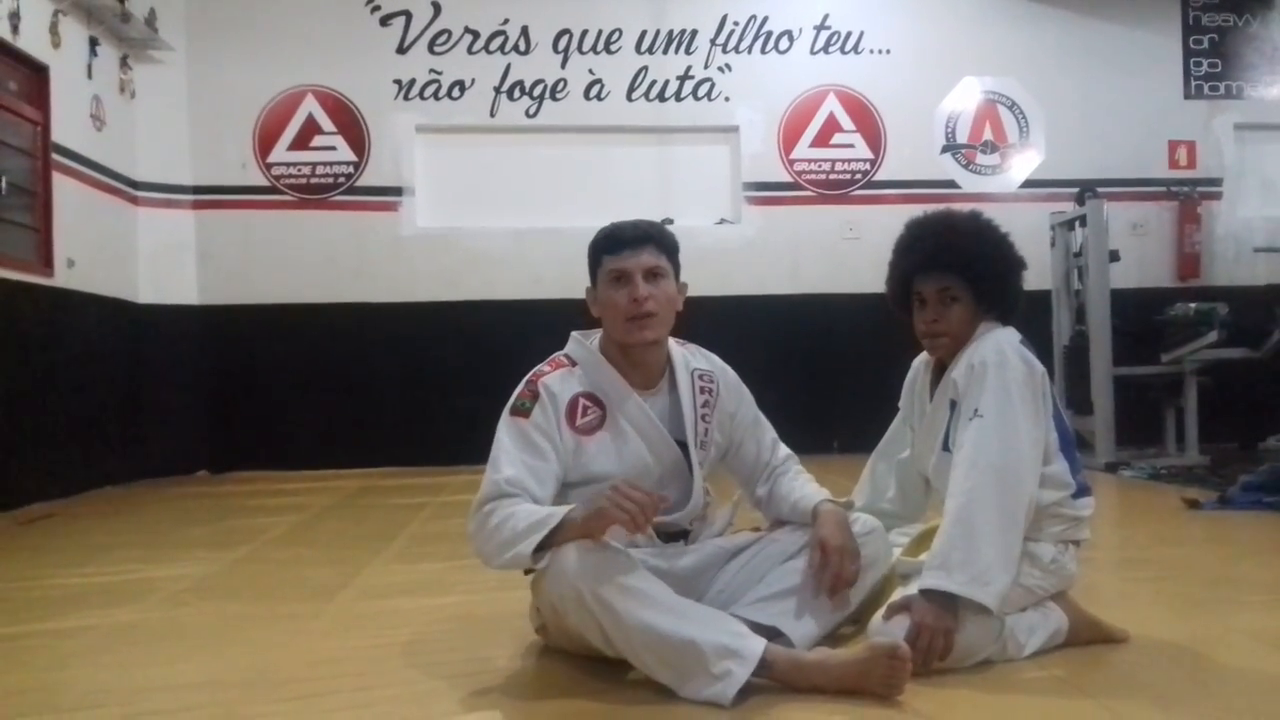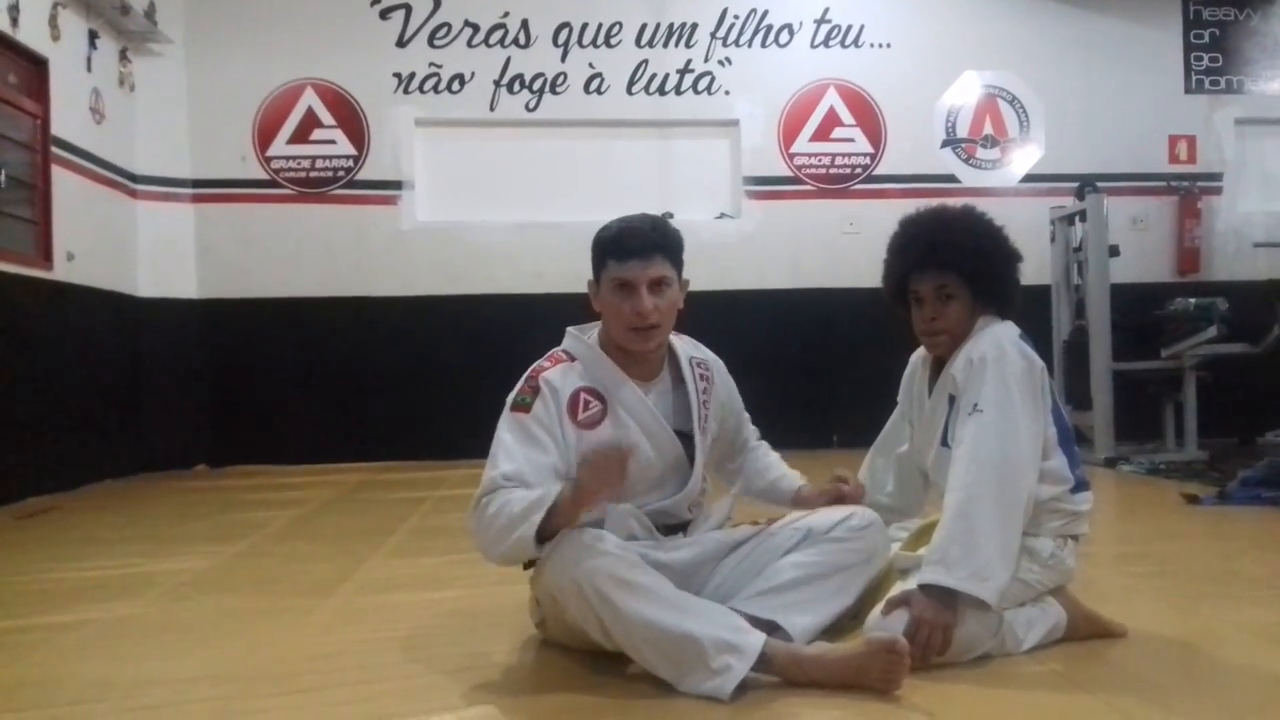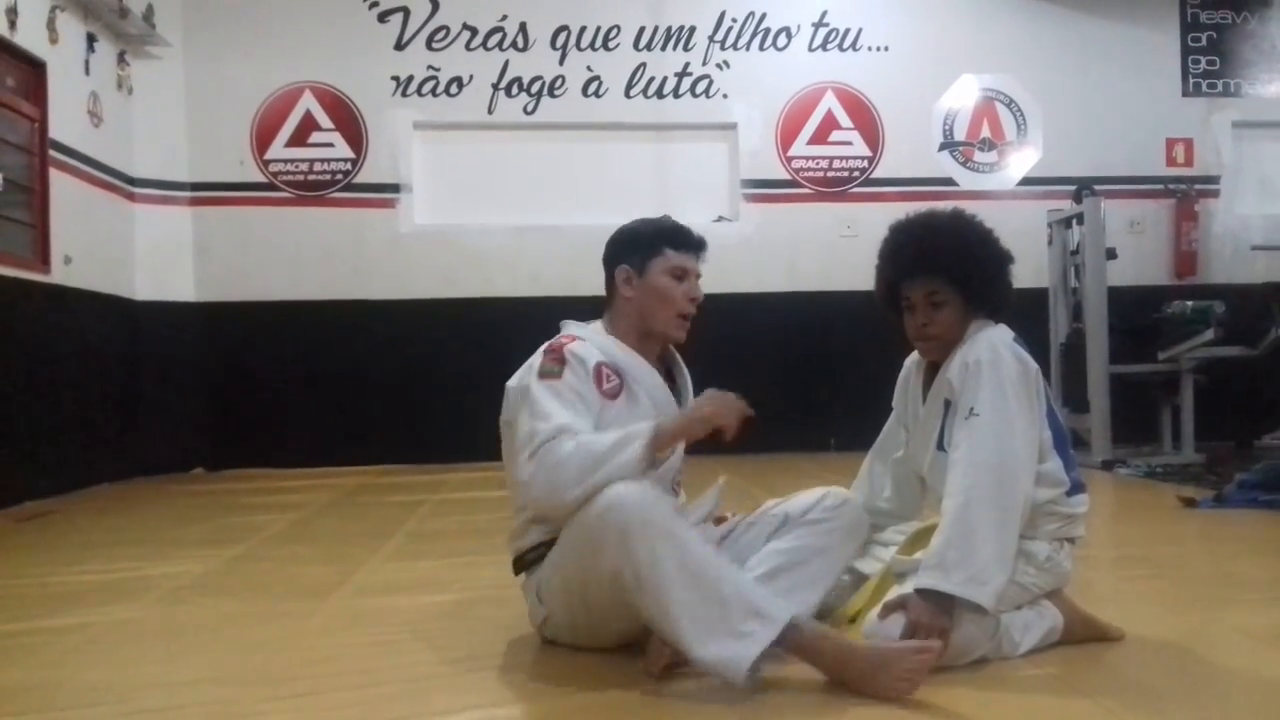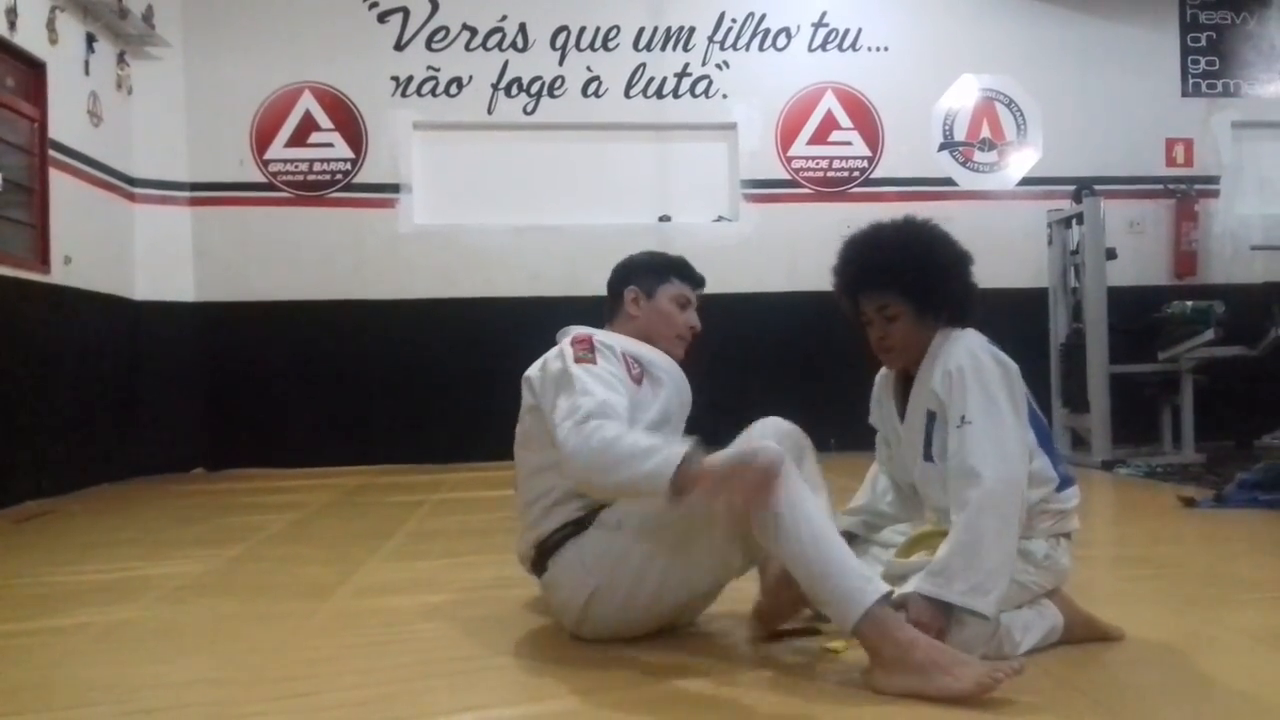
dt=0.4s
person 1, frame 1
left shoulder: (709, 377)
right shoulder: (551, 390)
left elbow: (772, 468)
right elbow: (494, 525)
left wrist: (825, 511)
right wrist: (583, 519)
left hip: (696, 569)
right hip: (603, 579)
left knee: (863, 539)
right knee: (572, 570)
left ankle: (722, 640)
right ankle: (793, 664)
person 1, frame 2
left shoulder: (702, 367)
right shoulder: (551, 385)
left elbow: (740, 447)
right elbow: (493, 525)
left wrist: (801, 492)
right wrist: (574, 497)
left hip: (694, 560)
right hip: (600, 573)
left knee: (859, 529)
right knee: (574, 563)
left ankle: (723, 634)
right ankle: (792, 659)
person 1, frame 3
left shoulder: (666, 366)
right shoulder: (563, 361)
right elbow: (549, 480)
right wrist: (667, 429)
left hip: (668, 564)
right hip: (575, 584)
left knee: (834, 508)
right knee: (625, 509)
left ankle: (690, 631)
right ankle: (826, 651)
person 1, frame 4
left shoulder: (636, 370)
right shoulder: (588, 350)
right elbow: (594, 443)
right wrist: (700, 469)
left hip: (656, 573)
right hip: (596, 572)
left knee: (775, 437)
right knee: (765, 461)
left ankle: (782, 584)
right ankle: (897, 646)
person 2, frame 1
left shoulder: (998, 363)
right shoulder: (925, 370)
left elbow: (989, 486)
right elbow: (896, 470)
left wrist: (946, 591)
left hip: (1033, 542)
right hip: (982, 537)
left knee: (898, 636)
left ankle: (1058, 619)
right ankle: (1033, 610)
person 2, frame 2
left shoulder: (998, 357)
right shoulder: (924, 365)
left elbow: (988, 482)
right elbow: (894, 465)
left wrist: (945, 586)
left hip: (1033, 538)
right hip: (980, 531)
left knee: (896, 631)
left ankle: (1057, 614)
right ankle: (1032, 605)
person 2, frame 3
left shoulder: (993, 361)
right shoulder: (917, 370)
left elbow: (986, 489)
right elbow: (891, 471)
left wrist: (941, 591)
left hip: (1028, 542)
right hip: (969, 535)
left knee: (894, 635)
left ankle: (1053, 618)
right ankle: (1027, 610)
person 2, frame 4
left shoulder: (967, 365)
right shoulder: (890, 380)
left elbow: (993, 493)
right elbow: (892, 480)
left wrist: (944, 591)
right wrist: (842, 539)
left hip: (1024, 540)
right hip: (958, 534)
left ankle: (1054, 615)
